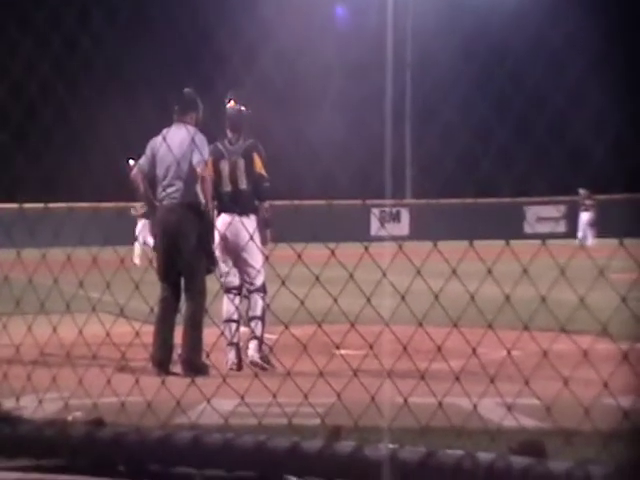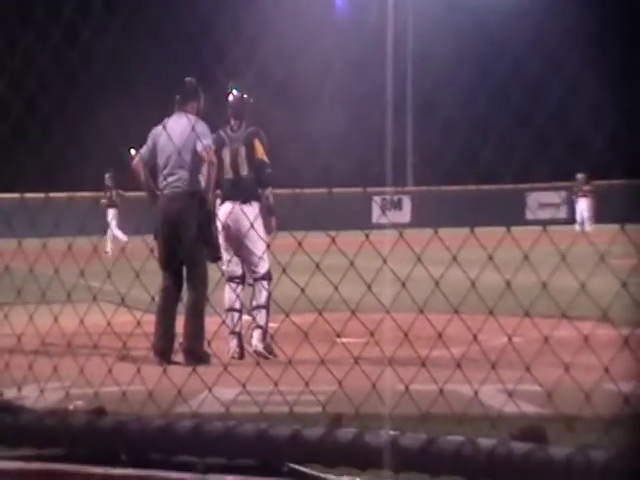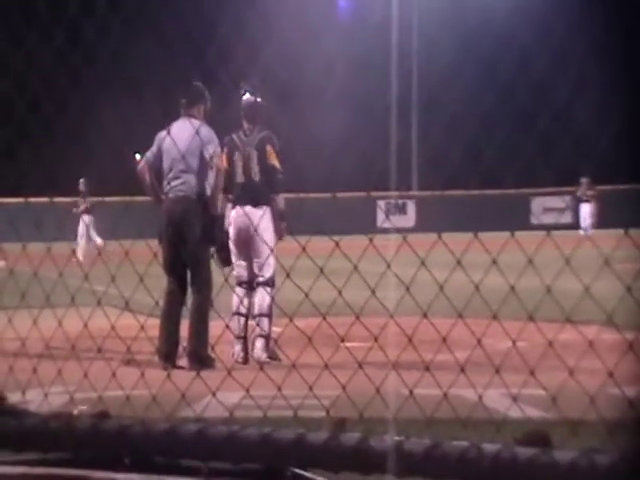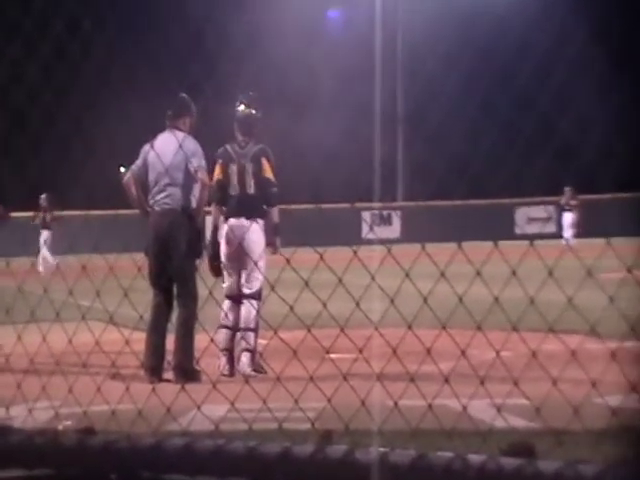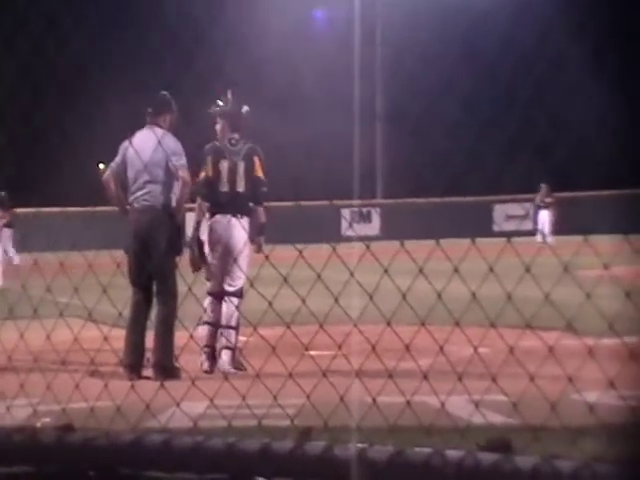
dt=0.4s
person 1, frame 1
left shoulder: (158, 140)
right shoulder: (195, 136)
left elbow: (137, 174)
right elbow: (203, 173)
left wrist: (154, 205)
right wrist: (208, 209)
left hip: (164, 215)
right hip: (188, 214)
left knee: (168, 289)
right knee: (194, 289)
left ankle: (161, 358)
right ankle: (191, 360)
person 1, frame 2
left shoulder: (160, 129)
right shoulder: (197, 125)
left elbow: (138, 164)
right elbow: (210, 158)
left wrist: (155, 195)
right wrist: (208, 194)
left hip: (166, 204)
right hip: (189, 203)
left knee: (169, 279)
right knee: (196, 279)
left ankle: (162, 348)
right ankle: (193, 349)
person 1, frame 3
left shoulder: (165, 133)
right shoulder: (203, 130)
left elbow: (143, 167)
right elbow: (217, 165)
left wrist: (160, 199)
right wrist: (212, 201)
left hip: (171, 208)
right hip: (194, 207)
left knee: (174, 283)
right knee: (200, 283)
left ankle: (167, 352)
right ankle: (197, 354)
person 1, frame 4
left shoulder: (151, 146)
right shoulder: (188, 143)
left elbow: (129, 180)
right elbow: (203, 180)
left wrist: (146, 211)
right wrist: (199, 214)
left hip: (157, 221)
right hip: (180, 221)
left knee: (160, 296)
right knee: (186, 296)
left ankle: (153, 366)
right ankle: (183, 367)
person 1, frame 5
left shoulder: (130, 142)
right shoulder: (168, 140)
left elbow: (108, 178)
right elbow: (184, 178)
left wrist: (126, 209)
right wrist: (178, 212)
left hip: (136, 219)
right hip: (160, 218)
left knee: (139, 293)
right knee: (165, 293)
left ankle: (132, 363)
right ankle: (162, 364)
person 2, frame 1
left shoulder: (215, 151)
right shoulder: (252, 148)
right elbow: (262, 190)
left wrist: (209, 228)
right wrist: (266, 225)
left hip: (223, 222)
right hip: (247, 221)
left knee: (230, 287)
right knee: (256, 285)
left ankle: (232, 351)
right ankle: (255, 345)
person 2, frame 2
left shoulder: (217, 140)
right shoulder: (254, 135)
right elbow: (264, 178)
right wrist: (271, 213)
left hip: (225, 210)
right hip: (250, 209)
left knee: (232, 277)
right knee: (261, 274)
left ankle: (234, 341)
right ankle: (259, 335)
person 2, frame 3
left shoulder: (230, 143)
right shoulder: (266, 139)
left elbow: (222, 186)
right elbow: (275, 182)
right wrist: (281, 218)
left hip: (237, 214)
right hip: (261, 213)
left knee: (241, 280)
right knee: (264, 279)
left ankle: (240, 345)
right ankle: (261, 343)
person 2, frame 4
left shoulder: (224, 155)
right shoulder: (261, 153)
left elbow: (216, 199)
right elbow: (270, 196)
left wrist: (214, 234)
right wrist: (275, 232)
left hip: (229, 226)
right hip: (254, 226)
left knee: (230, 292)
right knee: (251, 292)
left ankle: (226, 357)
right ankle: (246, 356)
person 2, frame 5
left shoulder: (212, 151)
right shoulder: (252, 152)
left elbow: (203, 194)
right elbow: (259, 196)
left wrist: (195, 229)
right wrist: (260, 231)
left hip: (216, 223)
right hip: (240, 224)
left knee: (214, 289)
right knee: (233, 290)
left ankle: (207, 353)
right ankle: (226, 354)
